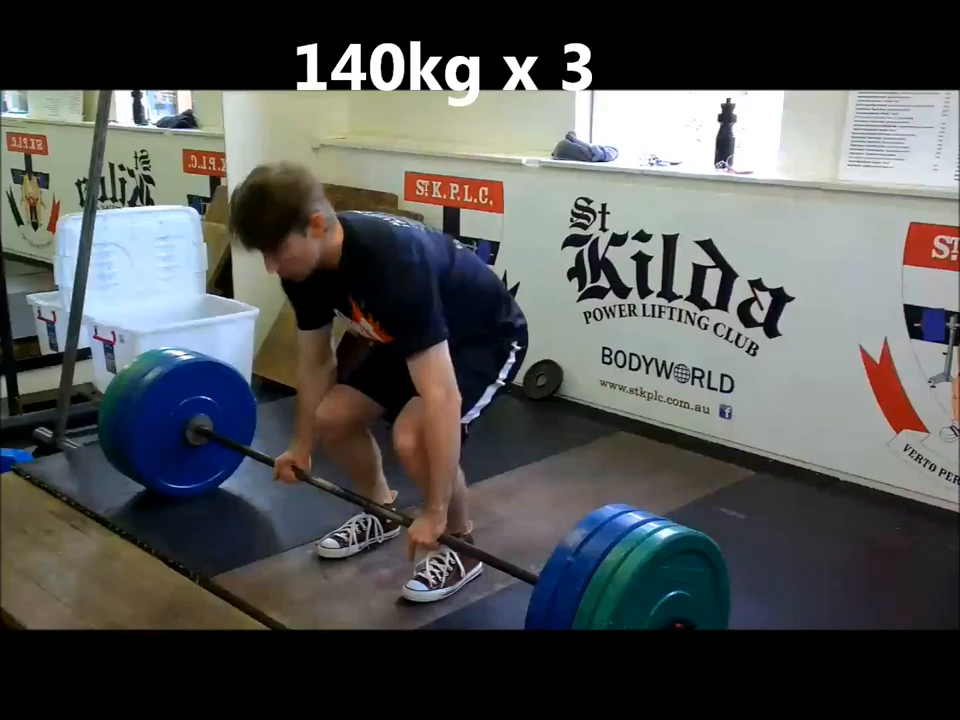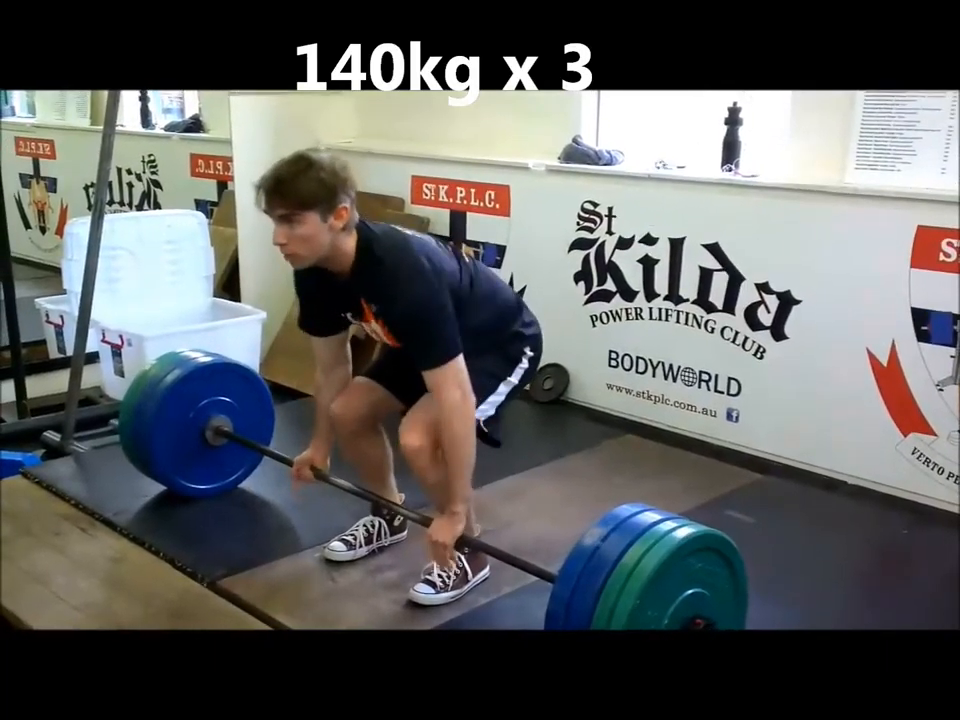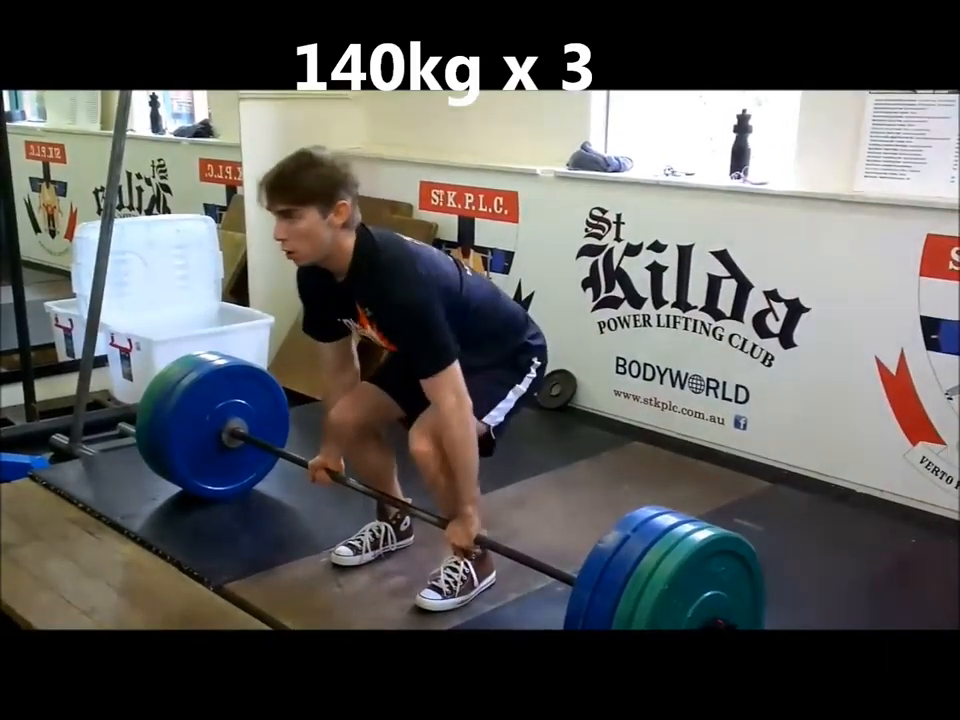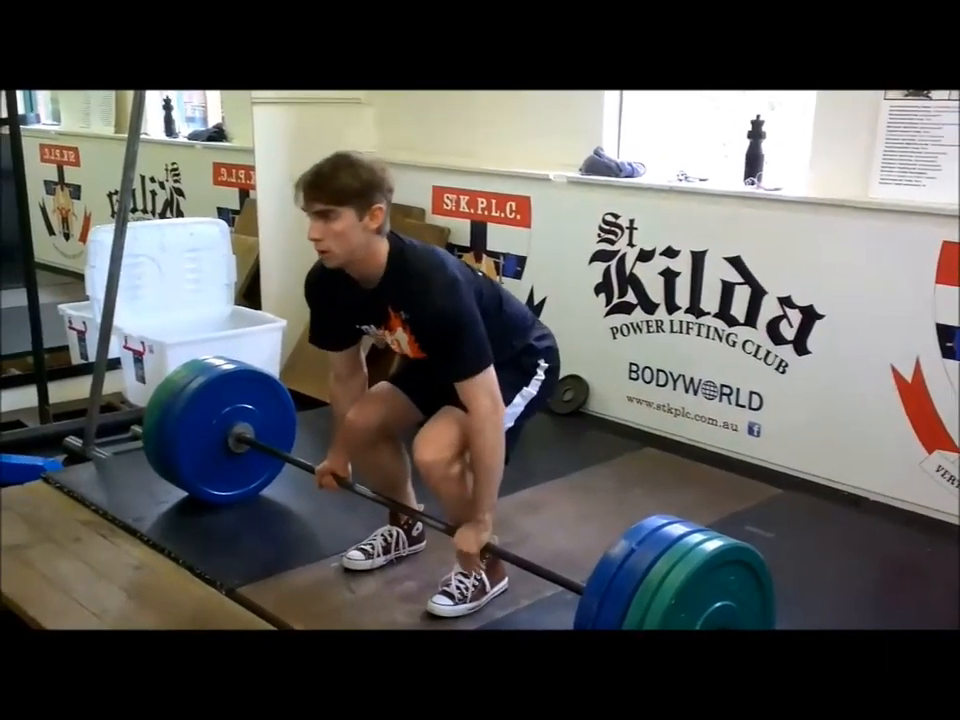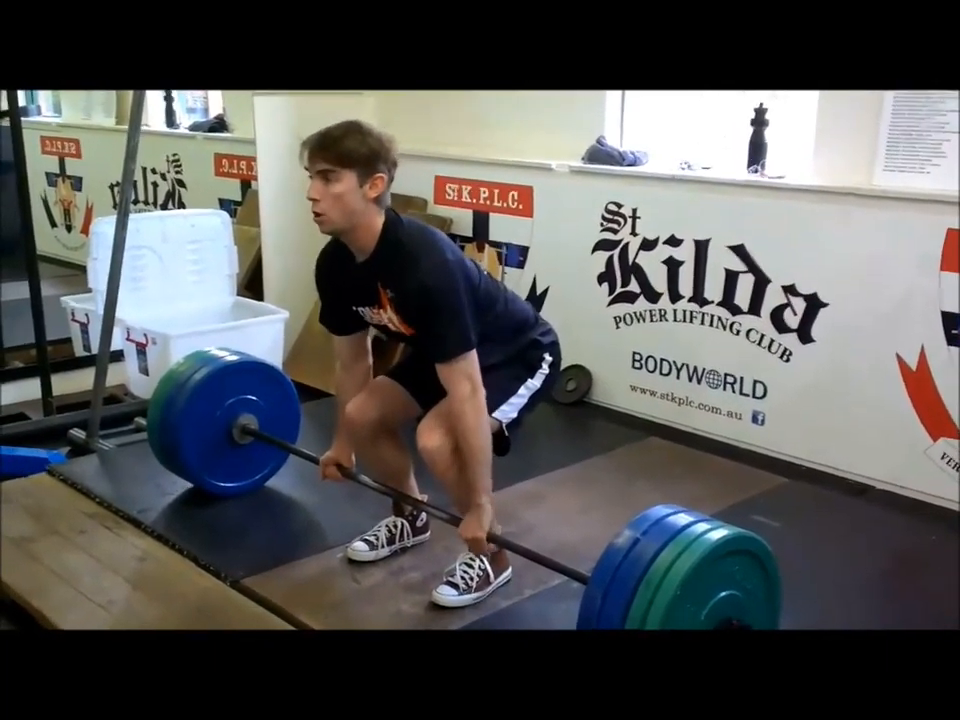
dt=0.7s
person 1, frame 1
left shoulder: (393, 265)
right shoulder: (302, 269)
left elbow: (441, 396)
right elbow: (315, 360)
left wrist: (434, 512)
right wrist: (301, 445)
left hip: (488, 336)
right hip: (408, 336)
left knee: (412, 437)
right knee: (332, 418)
left ankle: (460, 547)
right ankle: (380, 512)
person 1, frame 2
left shoulder: (405, 274)
right shoulder: (314, 274)
left elbow: (456, 400)
right elbow: (332, 364)
left wrist: (453, 513)
right wrist: (318, 444)
left hip: (503, 342)
right hip: (425, 340)
left knee: (417, 437)
right knee: (347, 412)
left ankle: (468, 552)
right ankle: (388, 516)
person 1, frame 3
left shoulder: (402, 282)
right shoulder: (316, 277)
left elbow: (454, 404)
right elbow: (339, 364)
left wrist: (467, 514)
right wrist: (330, 448)
left hip: (508, 353)
right hip: (434, 351)
left knee: (428, 444)
right knee: (348, 420)
left ankle: (474, 560)
right ankle: (393, 522)
person 1, frame 4
left shoulder: (435, 287)
right shoulder: (326, 284)
left elbow: (486, 409)
right elbow: (346, 372)
left wrist: (480, 521)
right wrist: (338, 452)
left hip: (519, 359)
right hip: (439, 359)
left knee: (435, 451)
right knee: (361, 424)
left ankle: (485, 566)
right ankle: (405, 527)
person 1, frame 5
left shoulder: (425, 266)
right shoulder: (336, 264)
left elbow: (466, 392)
right elbow: (352, 359)
left wrist: (479, 507)
right wrist: (342, 443)
left hip: (520, 353)
right hip: (442, 348)
left knee: (437, 440)
right knee: (363, 417)
left ankle: (490, 555)
right ankle: (410, 517)
